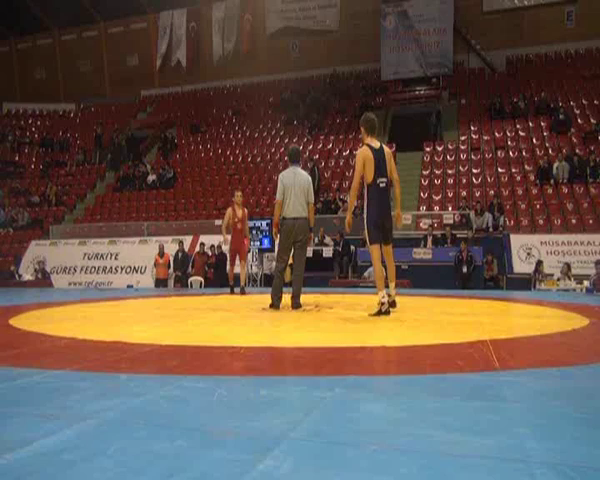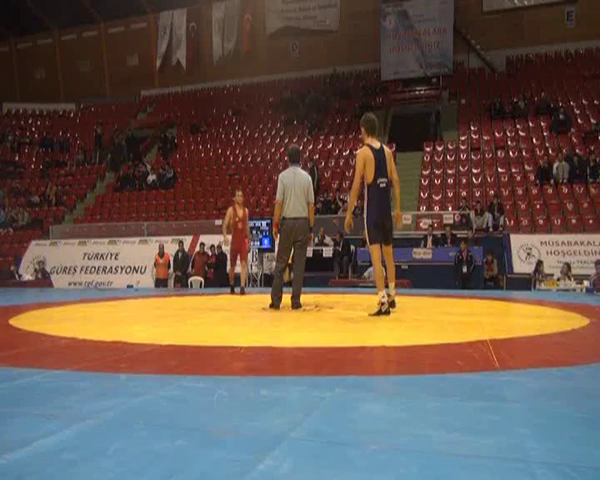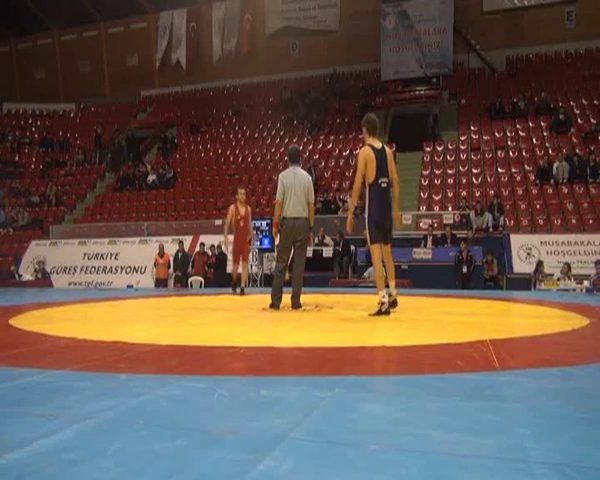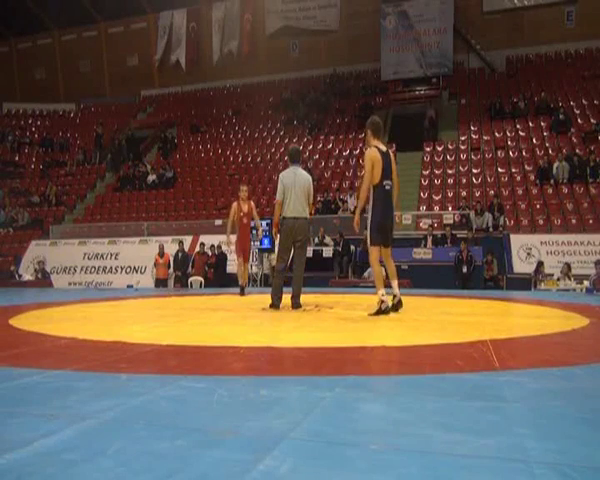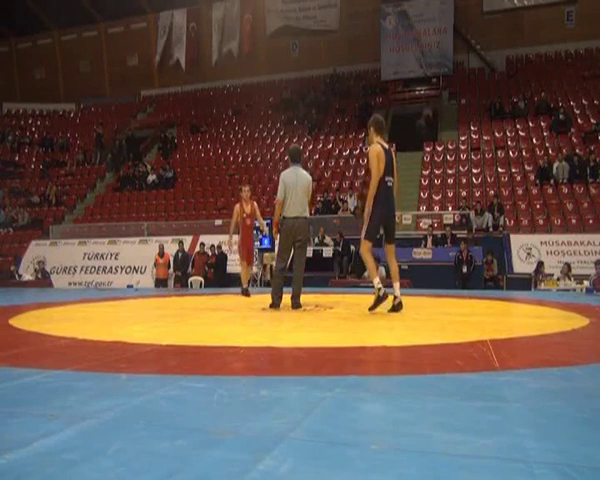
dt=0.2s
person 1, frame 1
left shoulder: (362, 152)
right shoulder: (387, 150)
left elbow: (355, 185)
right elbow: (396, 181)
left wrist: (349, 213)
right wrist: (398, 208)
left hip: (372, 209)
right hip: (386, 208)
left knee: (375, 257)
right knee: (388, 254)
left ankle: (383, 302)
right ankle: (391, 297)
person 1, frame 2
left shoulder: (363, 152)
right shoulder: (387, 151)
left elbow: (356, 185)
right elbow: (396, 181)
left wrist: (349, 213)
right wrist: (398, 209)
left hip: (372, 209)
right hip: (387, 209)
left knee: (376, 257)
right knee: (388, 254)
left ankle: (383, 303)
right ankle: (391, 297)
person 1, frame 3
left shoulder: (365, 152)
right shoulder: (388, 151)
left elbow: (358, 185)
right elbow: (395, 182)
left wrist: (350, 213)
right wrist: (395, 209)
left hip: (373, 209)
right hip: (387, 208)
left knee: (376, 256)
right knee: (387, 254)
left ankle: (383, 302)
right ankle: (392, 296)
person 1, frame 4
left shoulder: (370, 153)
right shoulder: (389, 154)
left elbow: (366, 185)
right elbow: (395, 185)
left wrist: (357, 212)
left hip: (376, 210)
right hip: (389, 211)
left knee: (374, 258)
right knee: (387, 256)
left ankle: (383, 301)
right ankle: (396, 296)
person 1, frame 5
left shoulder: (374, 148)
right shoulder: (390, 151)
left elbow: (374, 178)
left wrist: (367, 207)
left hip: (378, 206)
right hip: (391, 206)
left knee: (364, 249)
right knee: (391, 254)
left ankle: (379, 288)
right ankle: (397, 298)
person 2, frame 1
left shoulder: (283, 176)
right shoulder: (306, 177)
left elbow: (279, 202)
right elbow: (311, 205)
left wrist: (275, 224)
right wrist: (311, 228)
left hip: (287, 222)
right hip: (302, 222)
left knee: (281, 262)
right knee: (299, 264)
left ankle: (276, 300)
right ankle: (296, 300)
person 2, frame 2
left shoulder: (283, 176)
right shoulder: (306, 177)
left elbow: (278, 202)
right elbow: (311, 205)
left wrist: (275, 224)
right wrist: (311, 228)
left hip: (287, 222)
right hip: (302, 222)
left knee: (281, 262)
right knee: (299, 264)
left ankle: (276, 300)
right ankle: (296, 301)
person 2, frame 3
left shoulder: (283, 176)
right shoulder: (307, 177)
left elbow: (278, 202)
right elbow: (311, 205)
left wrist: (275, 224)
right wrist: (310, 228)
left hip: (287, 222)
right hip: (302, 222)
left knee: (281, 262)
right knee: (299, 264)
left ankle: (276, 300)
right ankle: (296, 301)
person 2, frame 4
left shoulder: (283, 175)
right shoulder: (307, 177)
left elbow: (279, 202)
right elbow: (310, 203)
left wrist: (275, 223)
left hip: (287, 222)
right hip: (303, 222)
left knee: (281, 262)
right knee: (299, 264)
left ankle: (276, 300)
right ankle: (296, 300)
person 2, frame 5
left shoulder: (284, 175)
right shoulder: (307, 177)
left elbow: (279, 201)
left wrist: (275, 223)
left hip: (287, 221)
right hip: (303, 222)
left knee: (281, 262)
right knee: (299, 264)
left ankle: (276, 300)
right ankle: (296, 300)
person 3, frame 1
left shoulder: (245, 211)
right shoulder: (230, 210)
right elbow: (224, 225)
left wrist: (247, 239)
right wrist: (224, 235)
left hip: (242, 241)
right hip: (233, 241)
left knee: (243, 264)
right knee: (232, 265)
left ankle: (242, 286)
right ankle: (231, 286)
person 3, frame 2
left shoulder: (246, 210)
right shoulder: (231, 210)
right elbow: (224, 225)
left wrist: (248, 239)
right wrist: (225, 236)
left hip: (243, 241)
right hip: (234, 241)
left knee: (244, 264)
right knee: (232, 266)
left ankle: (242, 287)
right ankle: (232, 285)
person 3, frame 3
left shoulder: (248, 208)
right shoulder: (232, 208)
left elbow: (249, 224)
right elbow: (227, 224)
left wrist: (251, 236)
right wrist: (226, 238)
left hip: (245, 240)
right hip: (236, 240)
left knee: (245, 264)
right knee: (236, 264)
left ankle: (242, 287)
right ankle: (234, 281)
person 3, frame 4
left shoulder: (251, 204)
right shoulder: (235, 205)
left elbow: (256, 218)
right elbow: (230, 221)
left wrist: (260, 228)
right wrist: (228, 236)
left hip: (248, 237)
right hip: (239, 237)
left knee: (246, 263)
right knee: (240, 261)
left ankle: (244, 286)
right ankle: (241, 285)
person 3, frame 5
left shoulder: (254, 204)
right shoulder: (238, 207)
left elbow: (259, 218)
right elbow: (233, 223)
left wrist: (264, 227)
right wrist: (230, 238)
left hip: (251, 238)
right hip: (242, 239)
left knee: (249, 265)
right knee: (244, 264)
left ankle: (244, 286)
right ankle: (245, 288)
